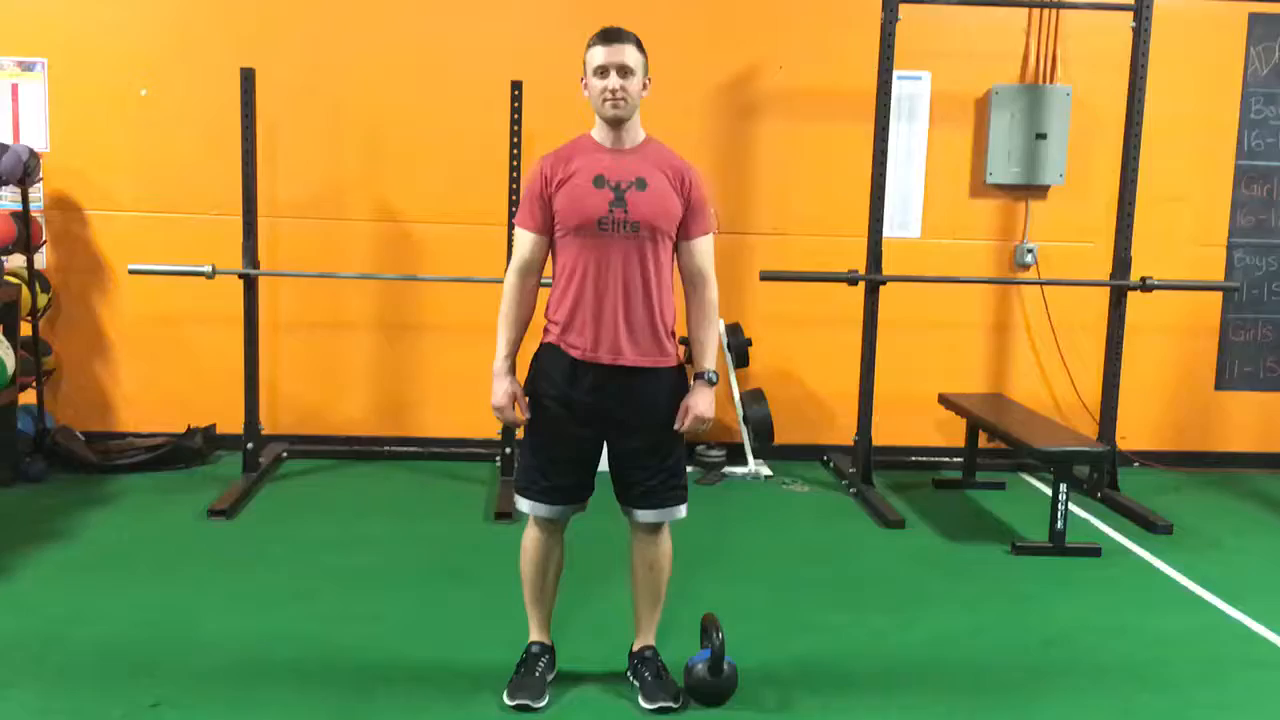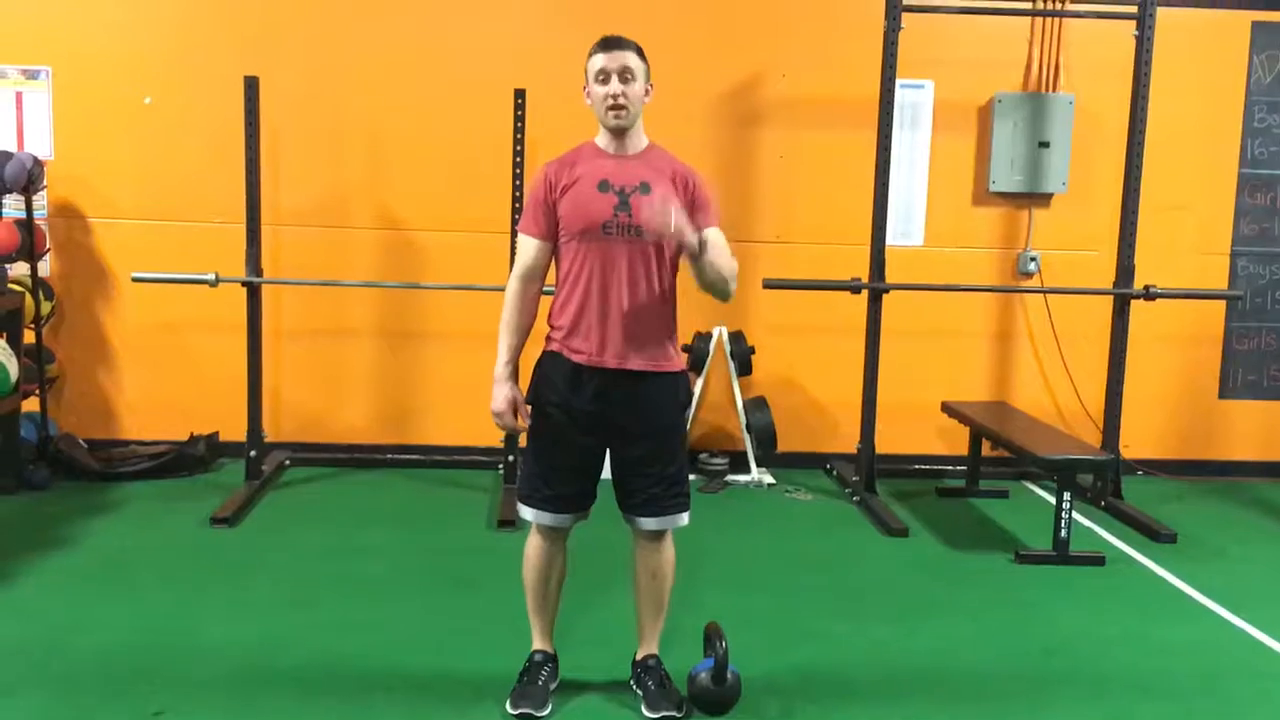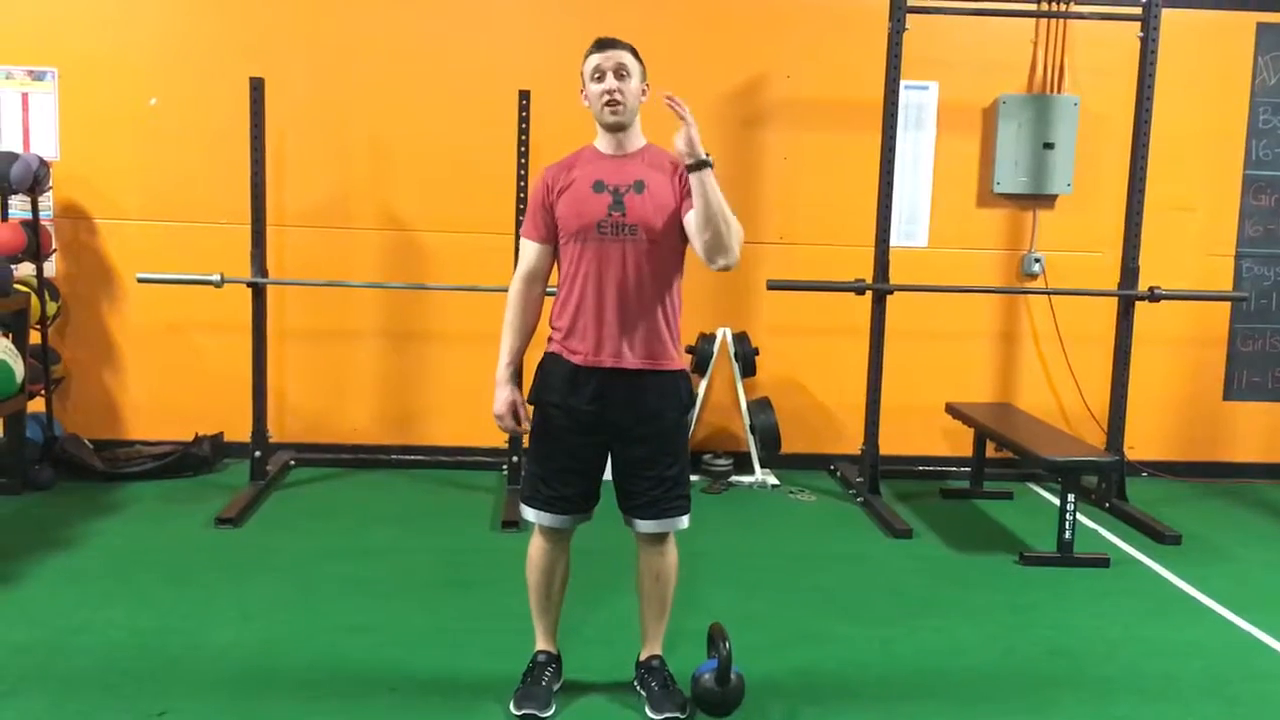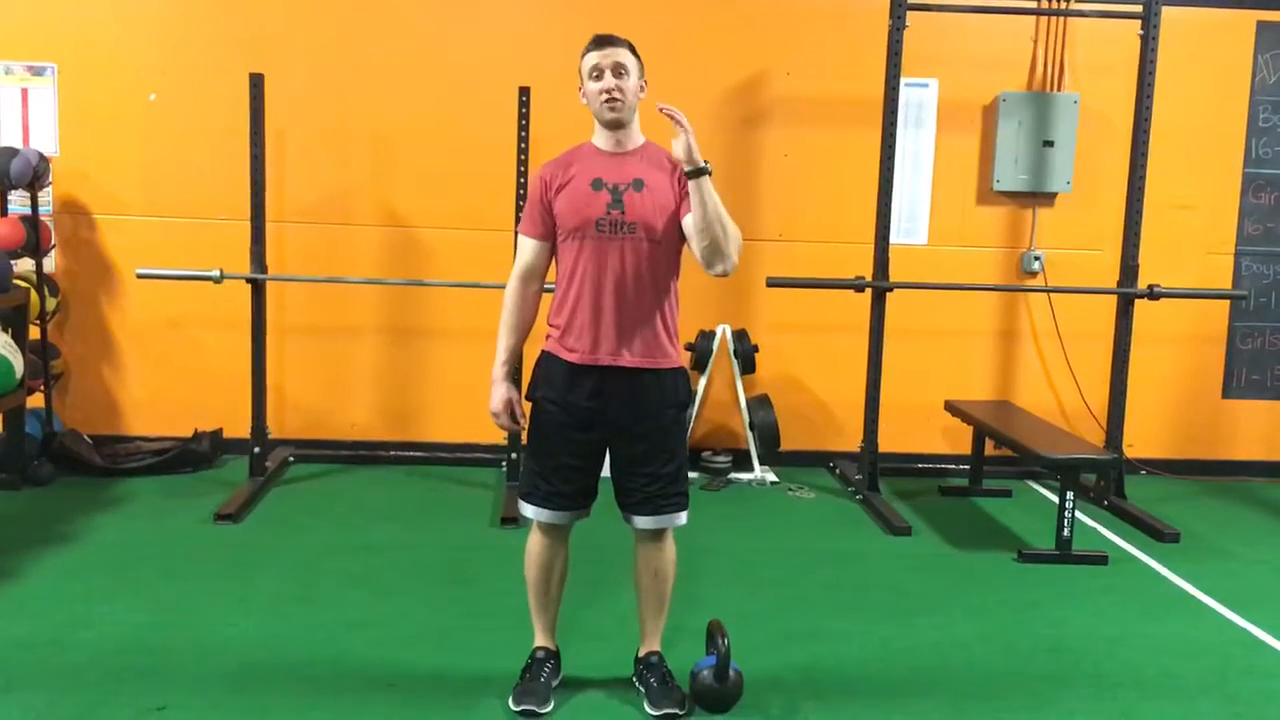
dt=0.4s
person 1, frame 1
left shoulder: (679, 176)
right shoulder: (554, 170)
left elbow: (701, 282)
right elbow: (523, 272)
left wrist: (705, 379)
right wrist: (503, 367)
left hip: (652, 375)
right hip: (565, 371)
left knee: (652, 519)
right knee: (546, 515)
left ankle: (645, 652)
right ankle: (539, 648)
person 1, frame 2
left shoulder: (682, 180)
right shoulder: (557, 177)
left elbow: (725, 281)
right elbow: (526, 278)
left wrist: (695, 241)
right wrist: (504, 371)
left hip: (653, 379)
right hip: (568, 376)
left knee: (655, 526)
right knee: (548, 522)
left ankle: (648, 661)
right ankle: (541, 657)
person 1, frame 3
left shoulder: (679, 174)
right shoulder: (556, 180)
left elbow: (724, 254)
right elbow: (528, 281)
left wrist: (697, 161)
right wrist: (505, 374)
left hip: (654, 379)
right hip: (568, 376)
left knee: (656, 528)
right knee: (550, 523)
left ankle: (652, 663)
right ankle: (544, 658)
person 1, frame 4
left shoulder: (677, 173)
right shoulder: (555, 176)
left elbow: (721, 261)
right elbow: (525, 279)
left wrist: (695, 169)
right wrist: (502, 372)
left hip: (653, 377)
right hip: (567, 375)
left knee: (655, 524)
right knee: (549, 520)
left ankle: (651, 659)
right ankle: (543, 654)
